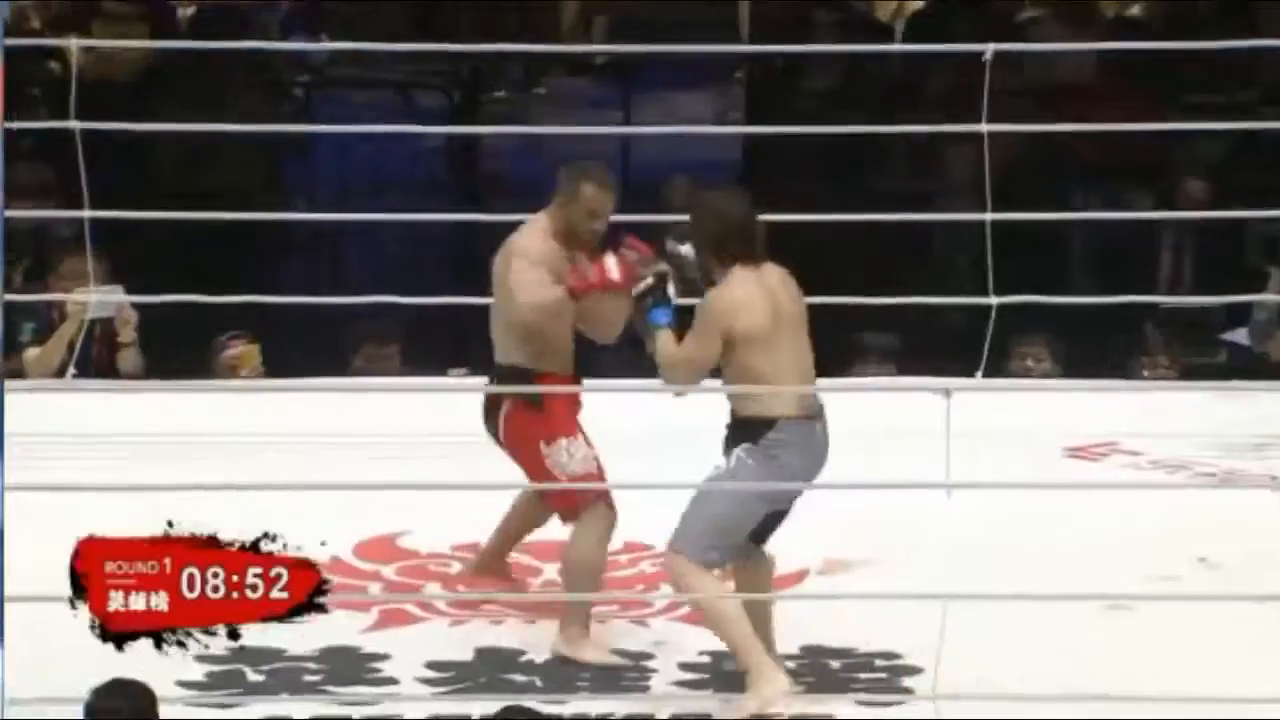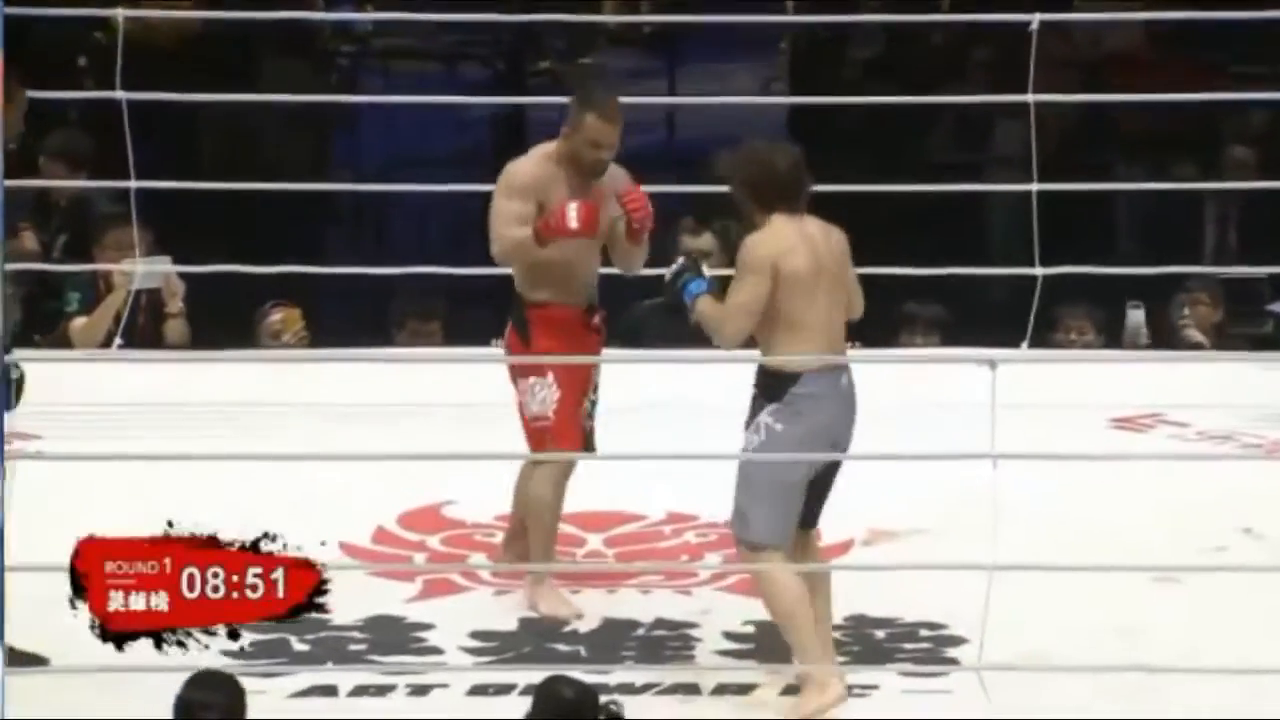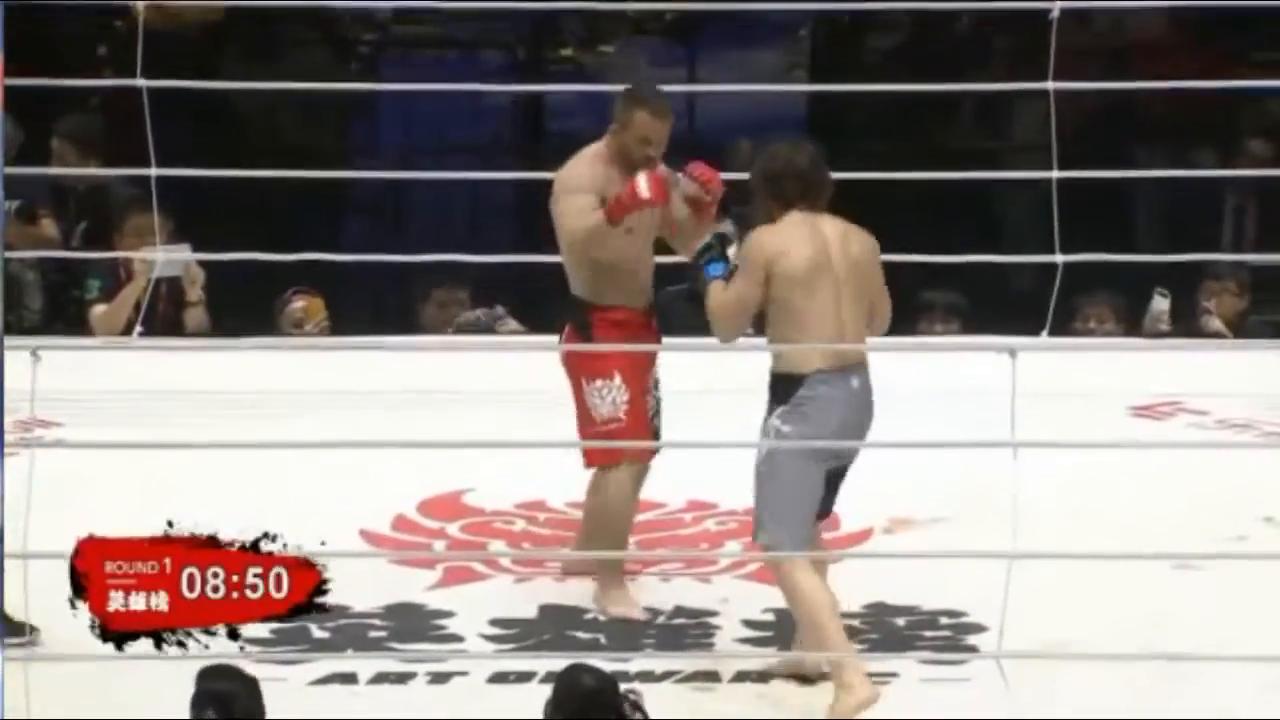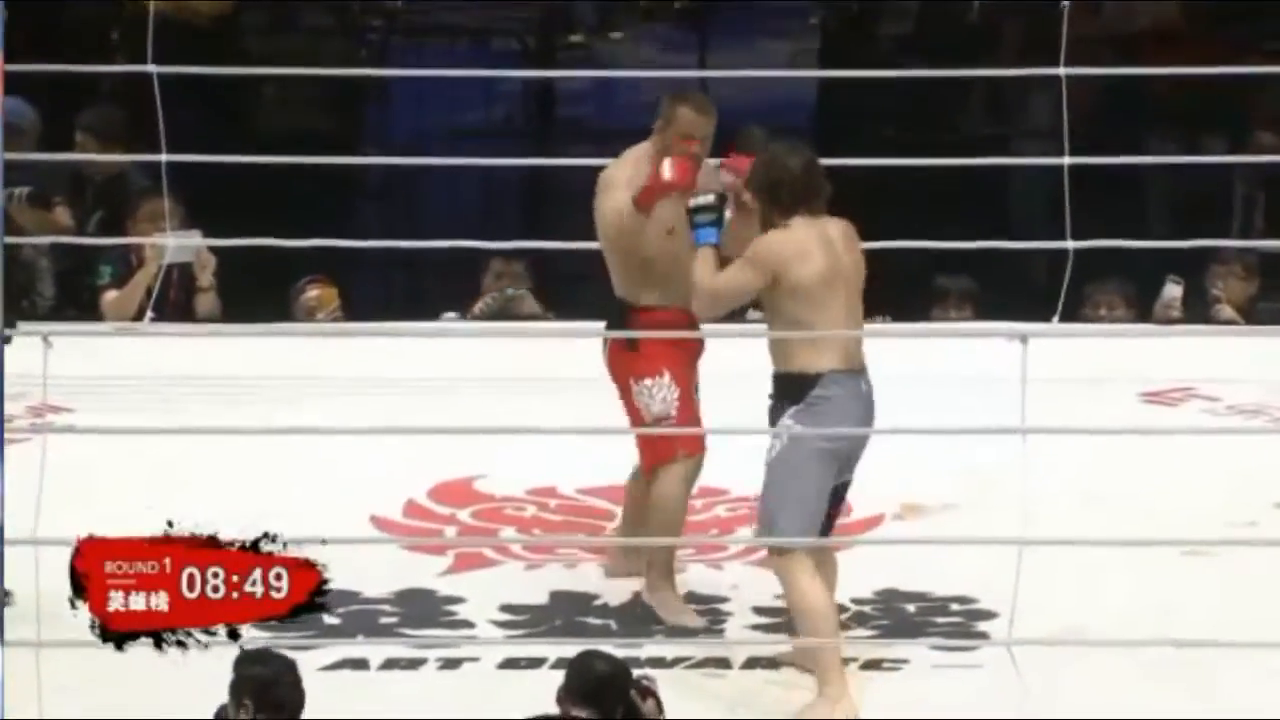
dt=0.7s
person 1, frame 1
left shoulder: (724, 298)
right shoulder: (777, 281)
left elbow: (677, 373)
left wrist: (656, 312)
left hip: (772, 445)
right hip: (801, 436)
left knee: (686, 563)
right knee: (735, 543)
left ankle: (767, 677)
right ankle: (763, 661)
person 1, frame 2
left shoulder: (763, 244)
right shoulder: (833, 236)
left elbow: (731, 330)
left wrist: (692, 287)
left hip: (793, 399)
right hip: (836, 392)
left knee: (763, 547)
right knee: (797, 532)
right ankle: (823, 659)
person 1, frame 3
left shoulder: (766, 241)
right shoulder: (859, 239)
left elbow: (727, 325)
right elbow: (880, 319)
left wrist: (714, 267)
left hip: (803, 400)
right hip: (855, 393)
left knee: (785, 553)
right knee: (803, 527)
right ankle: (810, 648)
person 1, frame 4
left shoulder: (776, 246)
right shoulder: (844, 234)
left elbow: (705, 301)
left wrist: (706, 233)
left hip: (811, 403)
right hip: (853, 396)
left knee: (789, 551)
right knee: (813, 530)
right ankle: (815, 647)
person 2, frame 1
left shoulder: (570, 252)
right shoulder: (533, 248)
left elbow: (604, 331)
right elbow: (527, 312)
left wrist: (625, 280)
right wrist: (586, 283)
left hip: (541, 395)
right hip: (529, 400)
left knee: (557, 487)
right knee: (596, 512)
left ankle: (487, 561)
right ankle: (573, 631)
person 2, frame 2
left shoulder: (617, 181)
right shoulder: (527, 174)
left elbow: (630, 265)
right elbow: (501, 247)
left wrist: (637, 228)
right wrist: (549, 230)
left hip: (585, 323)
right hip: (537, 327)
left knee: (554, 449)
right knee: (557, 453)
left ankle: (518, 542)
right ankle: (540, 581)
person 2, frame 3
left shoulder: (656, 175)
right shoulder: (581, 175)
left elbow: (687, 241)
right elbow: (573, 241)
left wrist: (704, 204)
right wrist: (618, 208)
left hip: (638, 326)
right hip: (597, 331)
left knee: (625, 453)
right knee: (626, 457)
left ankle: (586, 551)
right ankle: (610, 584)
person 2, frame 4
left shoulder: (702, 178)
right shoulder: (625, 175)
right elbow: (612, 237)
right wrist: (649, 197)
left hip: (680, 329)
right hip: (641, 333)
left knee: (663, 452)
right knee: (681, 454)
left ankle: (629, 552)
right ankle: (660, 586)
